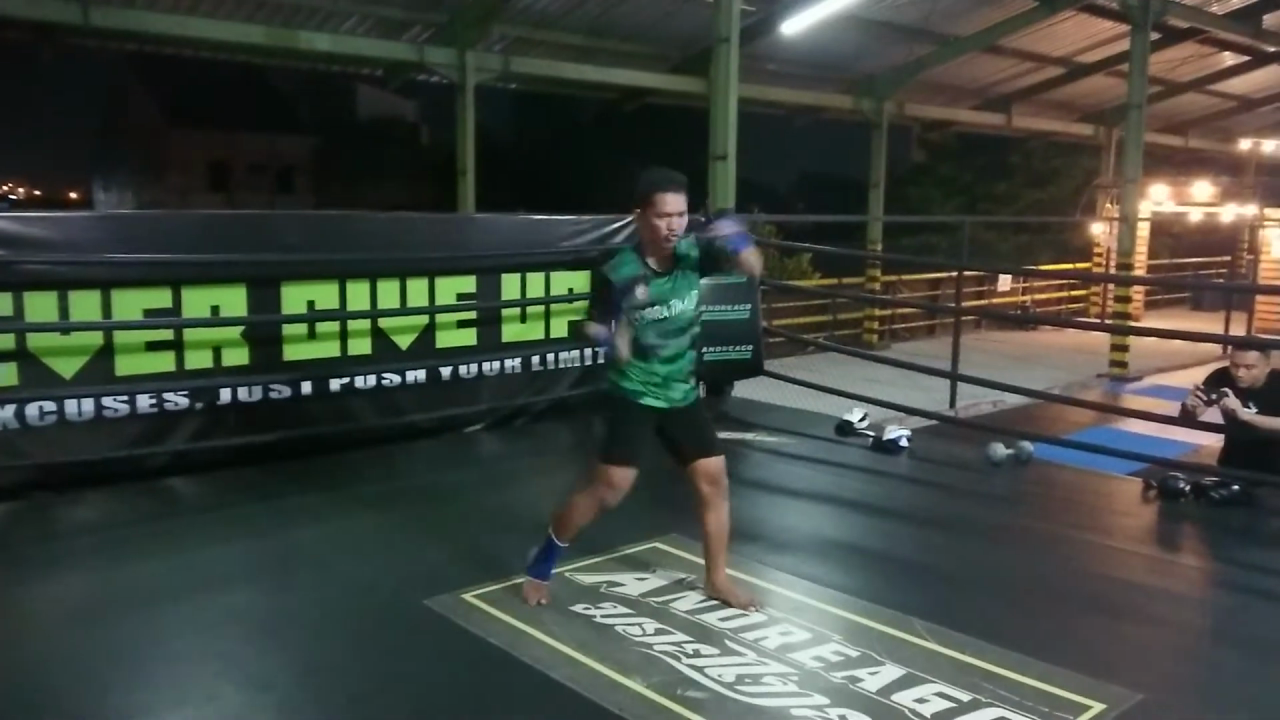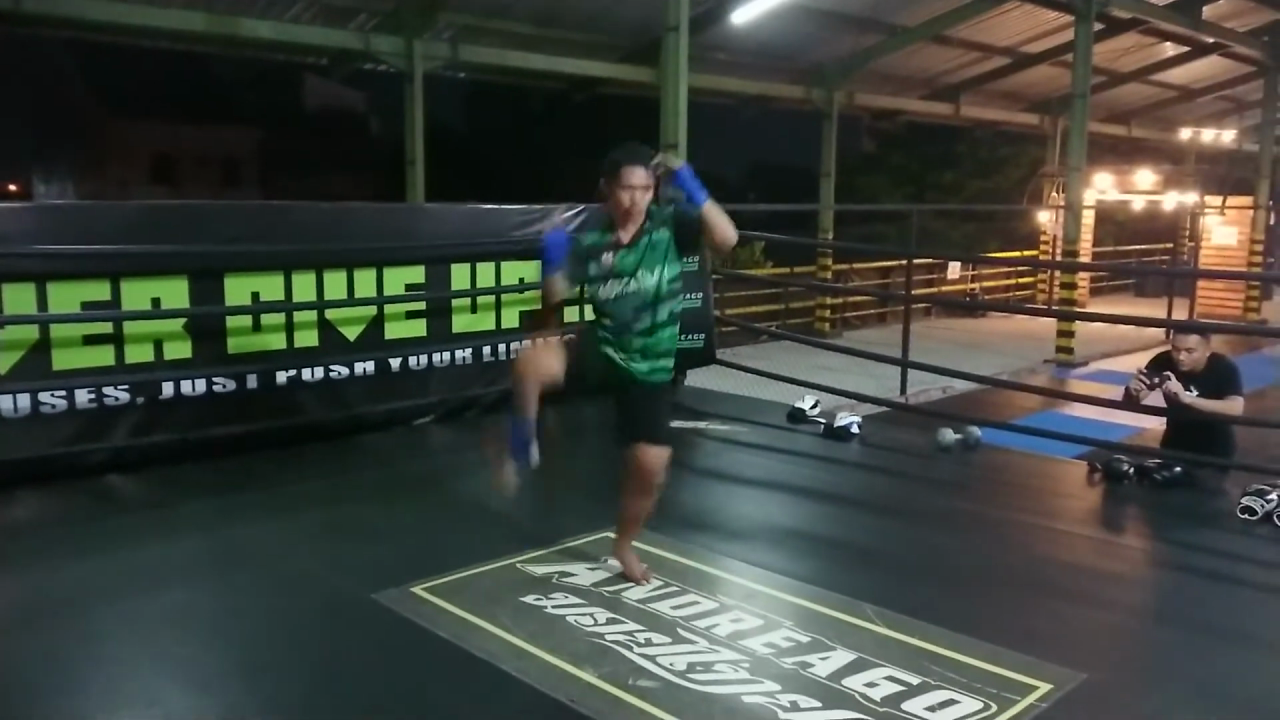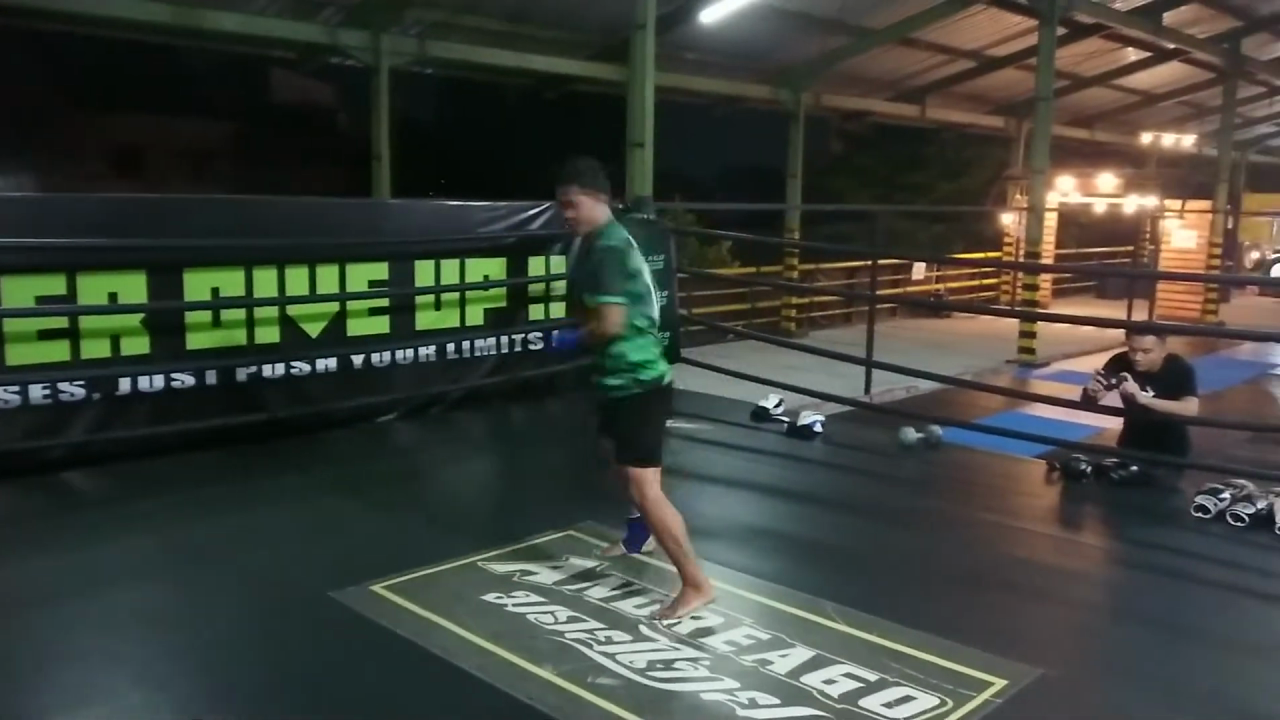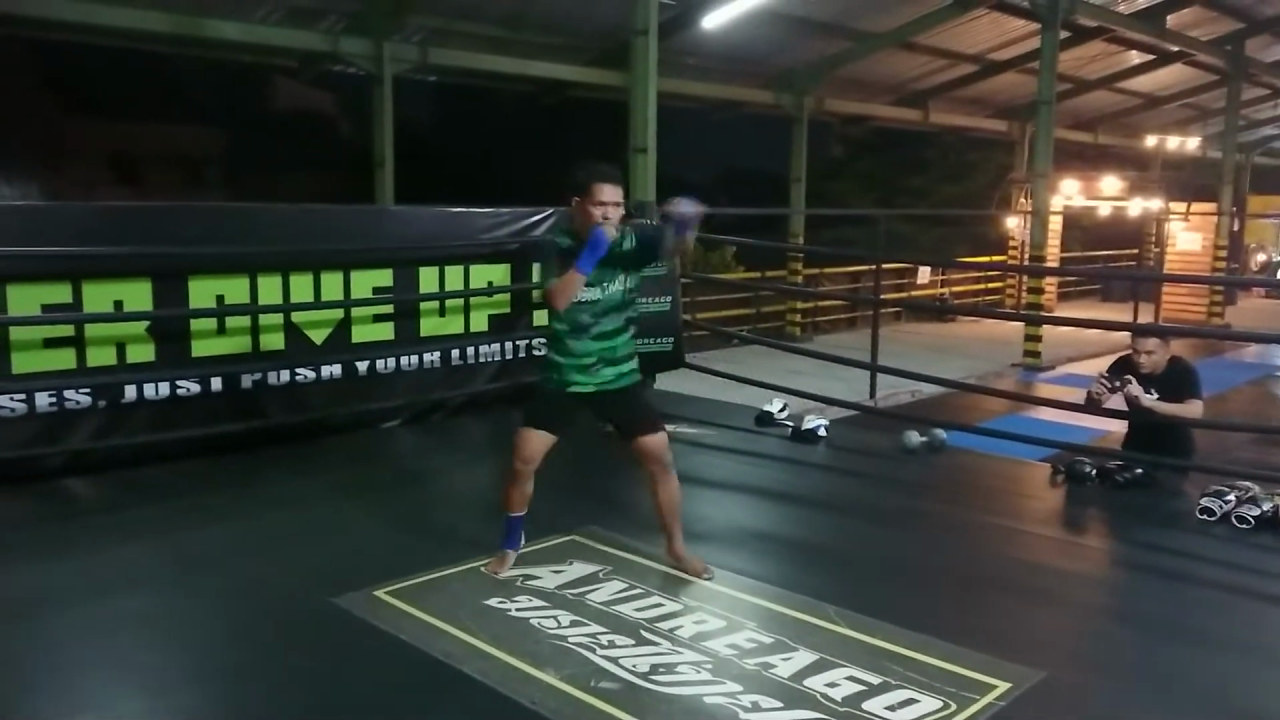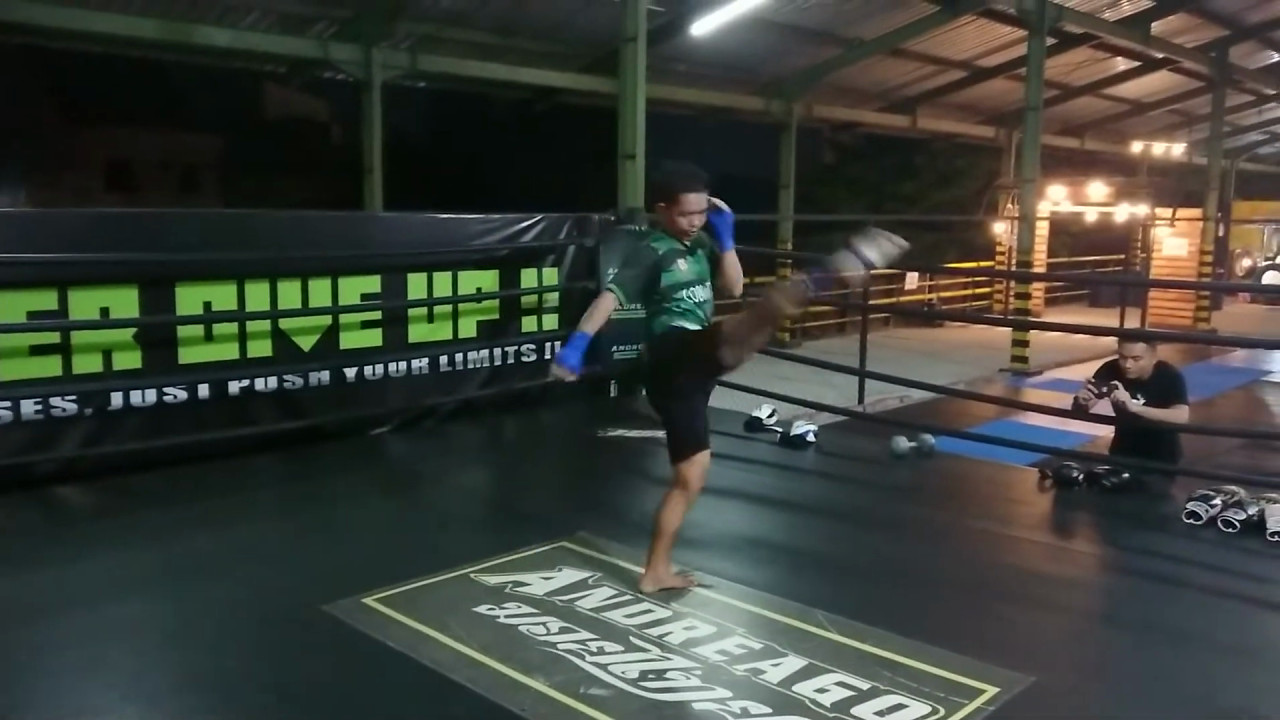
dt=1s
person 1, frame 1
left shoulder: (691, 249)
right shoulder: (618, 273)
left elbow: (752, 268)
right elbow: (596, 327)
left wrist: (734, 238)
right wrist: (613, 341)
left hip: (681, 394)
right hip: (634, 395)
left knee: (714, 482)
right knee: (609, 489)
left ankle: (716, 578)
right ankle: (542, 565)
person 1, frame 2
left shoulder: (671, 222)
right shoulder: (589, 239)
left elbow: (727, 239)
right elbow: (555, 297)
left wrist: (691, 188)
right wrist: (553, 259)
left hip: (647, 370)
right hip: (598, 353)
left knee: (649, 472)
right knee: (532, 361)
left ankle: (623, 547)
right ankle: (523, 443)
person 1, frame 3
left shoulder: (602, 249)
right shoulder: (617, 240)
left elbow: (610, 324)
left wrist: (571, 337)
right wrist: (588, 327)
left hip: (632, 382)
right hip: (631, 377)
left knee: (645, 485)
right knee: (624, 457)
left ankle: (695, 582)
right ankle: (642, 531)
person 1, frame 4
left shoulder: (632, 240)
right shoulder: (560, 248)
left elbow: (678, 247)
right elbow: (558, 300)
left wrist: (683, 222)
right wrist: (591, 251)
left hip: (620, 377)
right hip: (565, 379)
left knee: (660, 460)
right knee: (522, 460)
left ankle: (677, 547)
right ankle: (511, 541)
person 1, frame 5
left shoulder: (699, 244)
right shoulder: (650, 251)
left elbow: (733, 288)
right elbow: (609, 298)
left wrist: (723, 236)
right wrist: (576, 344)
left hip: (692, 366)
right hip: (677, 356)
left knee: (690, 480)
left ankle: (657, 572)
right ankle: (841, 266)
